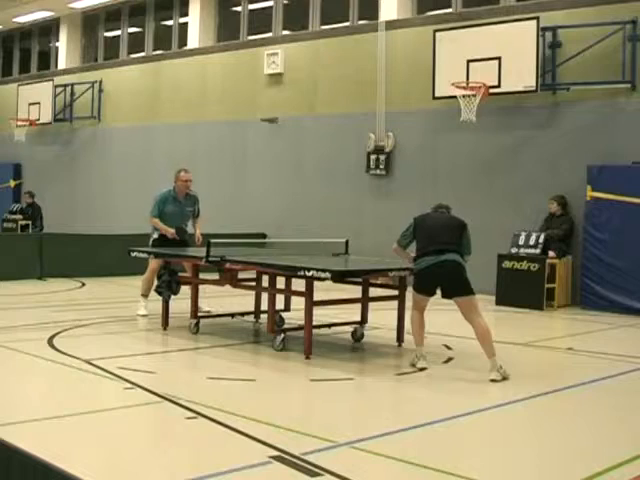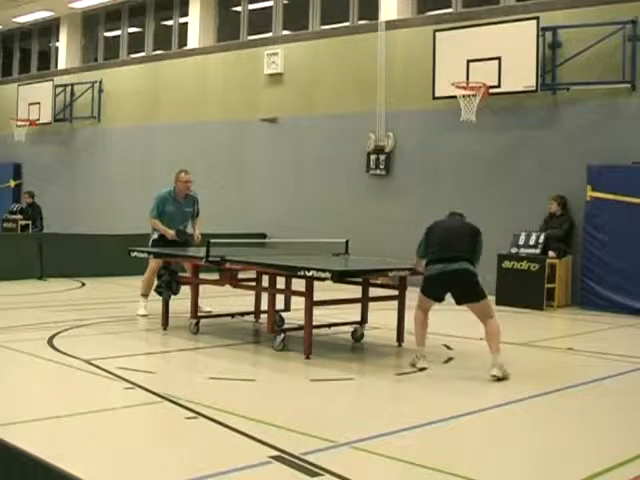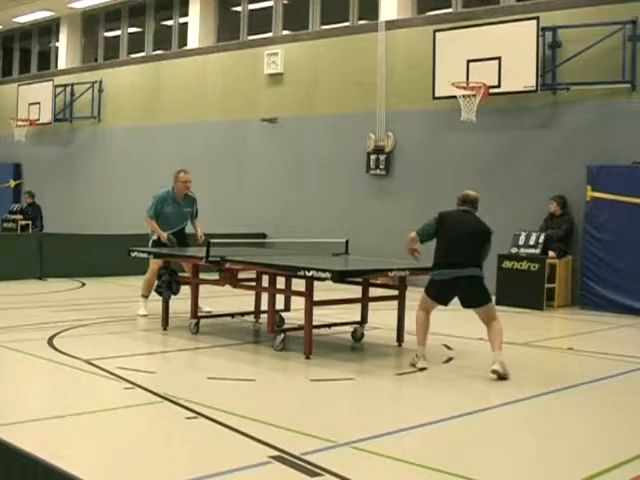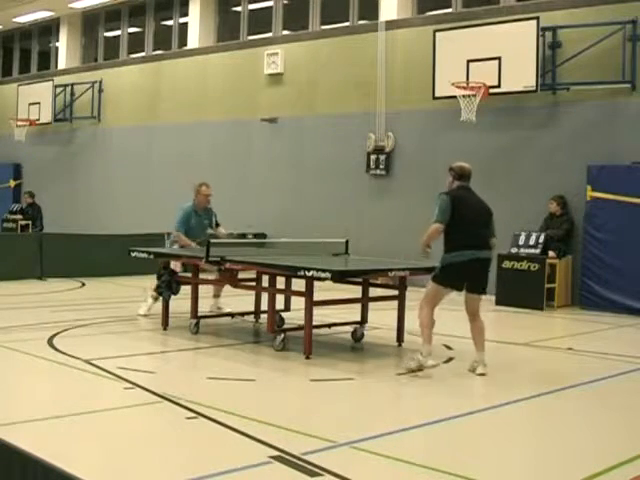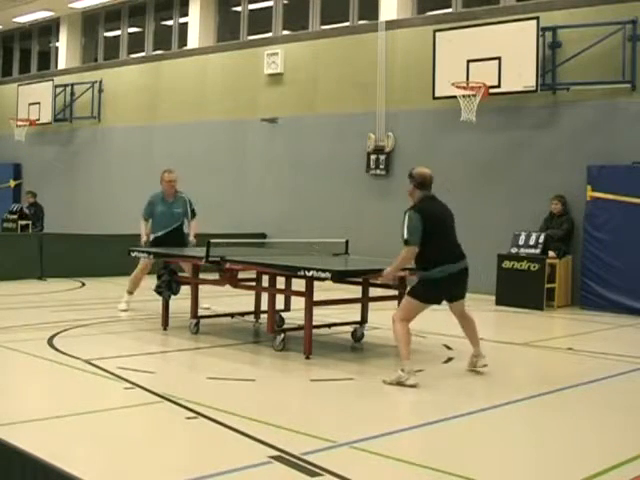
dt=0.7s
person 1, frame 1
left shoulder: (419, 220)
right shoulder: (460, 223)
left elbow: (397, 247)
right elbow: (466, 256)
left wrist: (409, 257)
left hip: (424, 267)
right hip: (452, 266)
left knee: (417, 309)
right knee: (475, 317)
left ankle: (420, 357)
right ankle: (495, 367)
person 1, frame 2
left shoulder: (434, 226)
right shoulder: (474, 229)
left elbow: (419, 259)
left wrist: (423, 269)
left hip: (435, 272)
right hip: (463, 272)
left knee: (422, 309)
right knee: (488, 318)
left ankle: (420, 356)
right ankle: (497, 364)
person 1, frame 3
left shoulder: (442, 217)
right shoulder: (484, 228)
left elbow: (413, 237)
left wrist: (412, 248)
left hip: (442, 276)
right hip: (471, 277)
left knee: (423, 309)
right knee: (492, 320)
left ankle: (420, 357)
right ankle: (498, 361)
person 1, frame 4
left shoulder: (449, 197)
right shoulder: (483, 205)
left elbow: (438, 227)
right elbow: (492, 242)
left wrist: (425, 241)
left hip: (456, 260)
right hip: (482, 260)
left knee: (427, 304)
right knee: (473, 313)
left ankle: (426, 354)
right ankle: (480, 361)
person 1, frame 5
left shoulder: (415, 212)
right shoulder: (443, 208)
left elbow: (411, 250)
left wrist: (391, 269)
left hip: (434, 276)
right hip: (458, 270)
left knee: (400, 319)
right knee: (460, 312)
left ankle: (406, 372)
right ankle: (478, 355)
person 2, frame 1
left shoulder: (193, 198)
right shoulder: (163, 196)
left elbow: (195, 217)
right elbow: (153, 219)
left wrist: (197, 230)
right wrist: (166, 229)
left hip: (180, 236)
right hip: (161, 236)
left knee: (193, 267)
right knee: (153, 267)
right ankle: (143, 303)
person 2, frame 2
left shoulder: (193, 198)
right shoulder: (163, 197)
left elbow: (195, 217)
right elbow: (153, 219)
left wrist: (196, 230)
right wrist: (166, 231)
left hip: (181, 236)
right hip: (161, 236)
left knee: (193, 267)
right knee: (153, 267)
right ankle: (143, 303)
person 2, frame 3
left shoulder: (191, 198)
right shoulder: (161, 197)
left elbow: (194, 218)
right elbow: (150, 218)
left wrist: (198, 230)
right wrist: (161, 234)
left hip: (179, 237)
right hip: (160, 238)
right knee: (155, 268)
right ankle: (143, 304)
person 2, frame 4
left shoulder: (209, 212)
right shoulder: (187, 211)
left elbow: (217, 228)
right elbow: (178, 235)
left wrist: (227, 234)
right wrist: (195, 247)
right hip: (180, 248)
left knee: (222, 270)
left ankle: (216, 304)
right ankle: (149, 303)
person 2, frame 5
left shoulder: (183, 199)
right shoulder: (153, 200)
left elbow: (192, 219)
right elbow: (145, 220)
left wrist: (191, 236)
right wrist: (144, 236)
left hip: (177, 241)
right hip: (157, 240)
left knee: (192, 269)
right knee: (142, 269)
right ankle: (126, 299)
